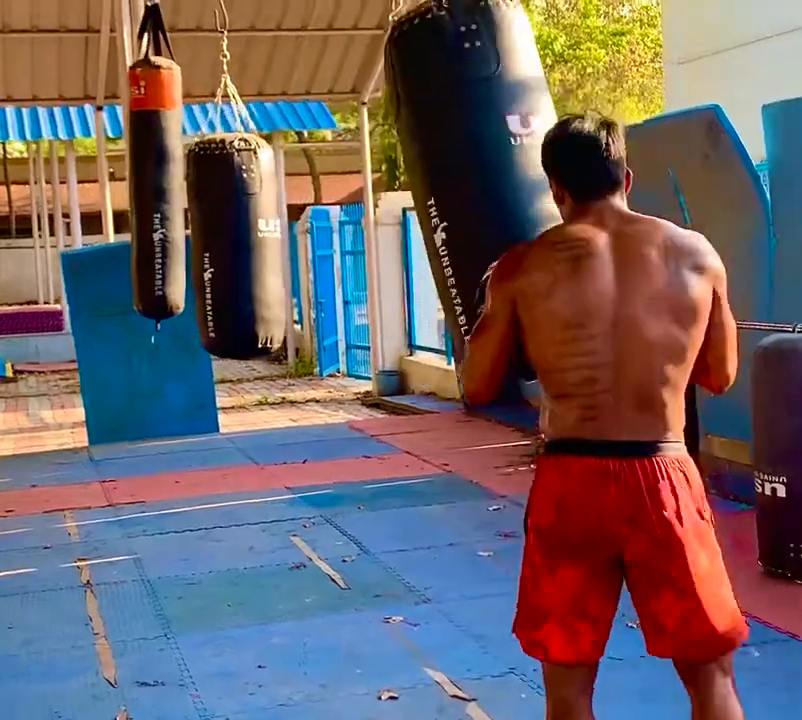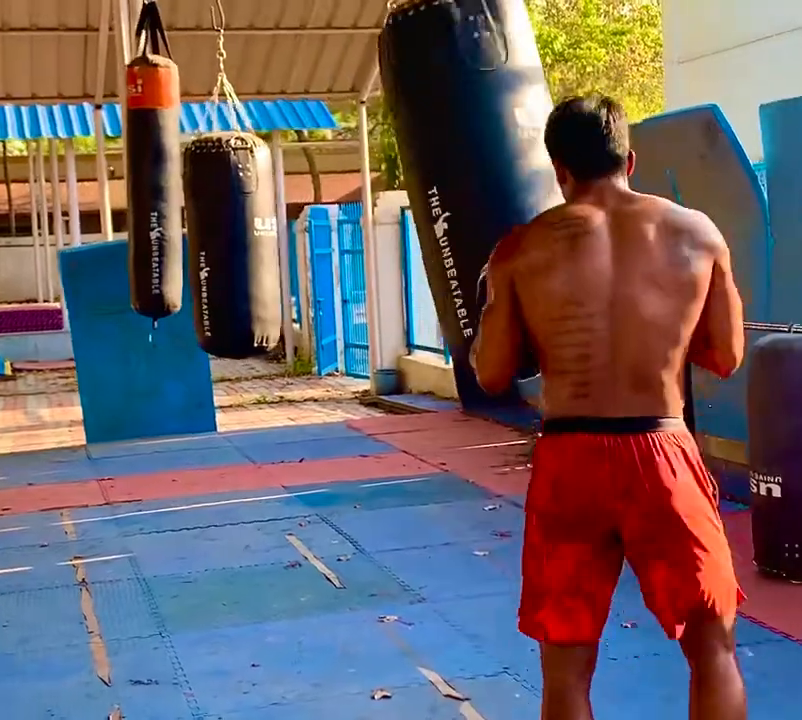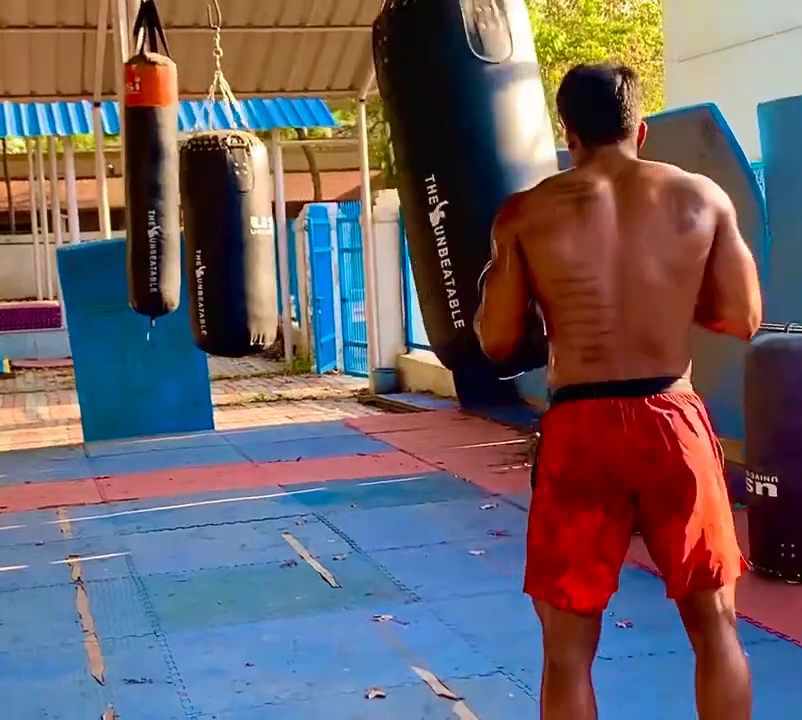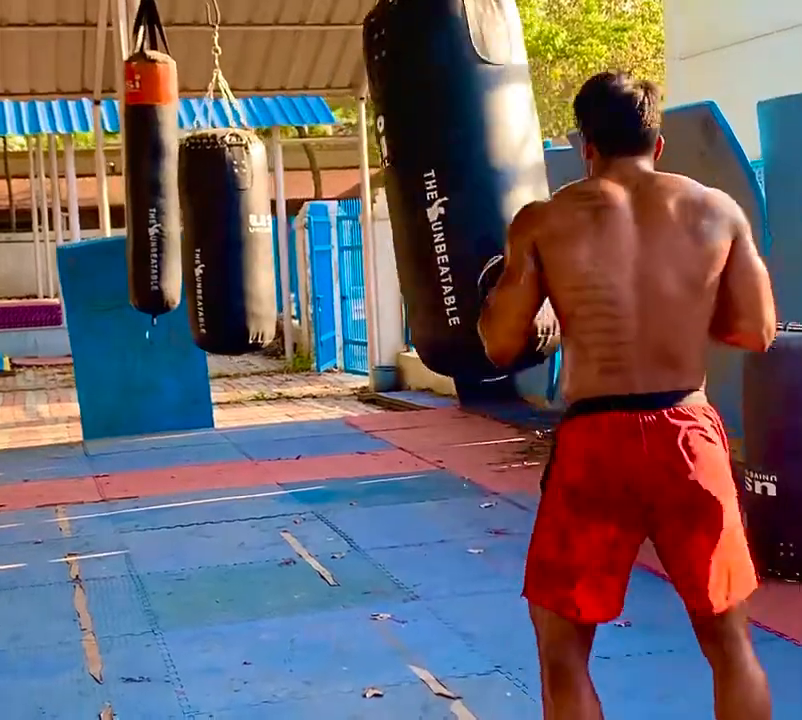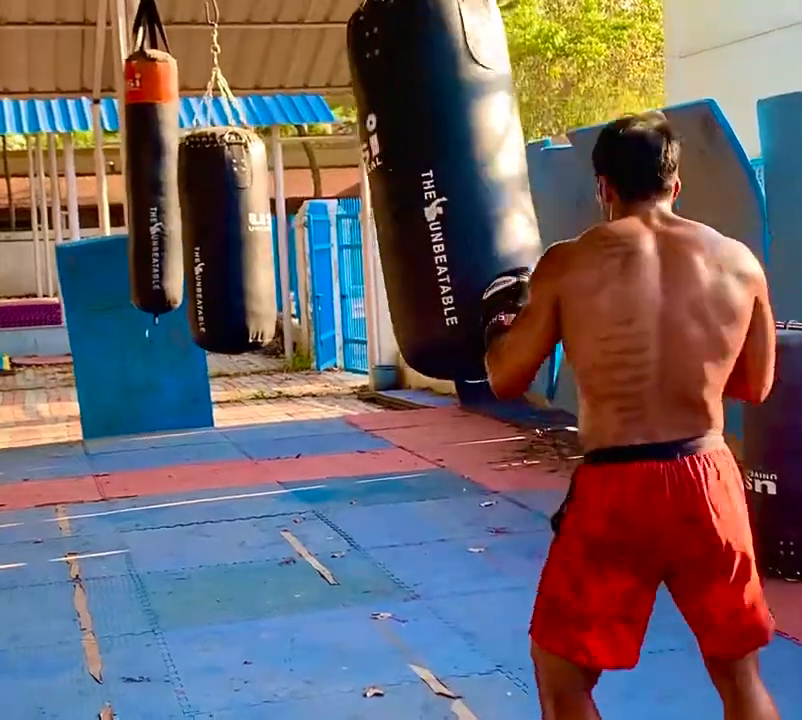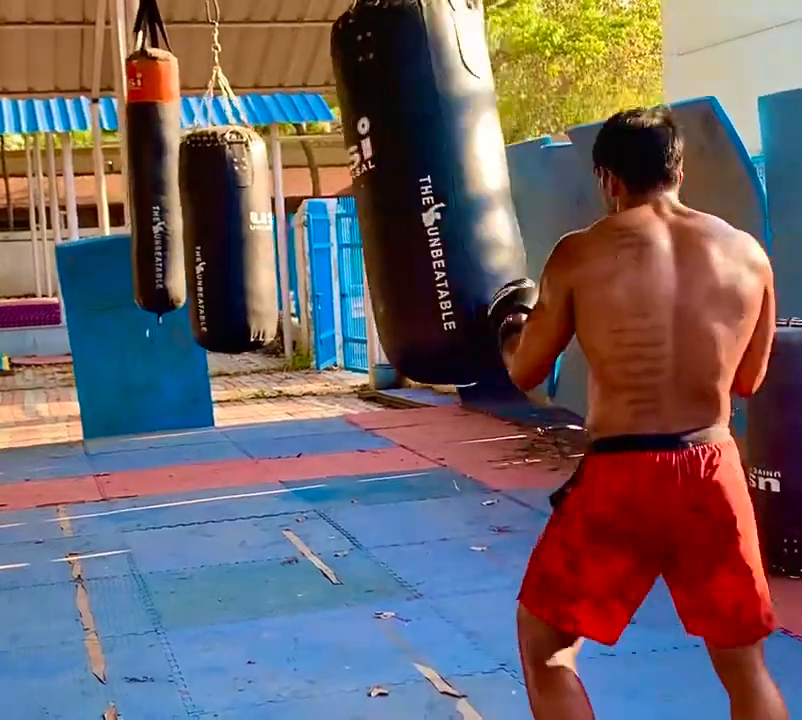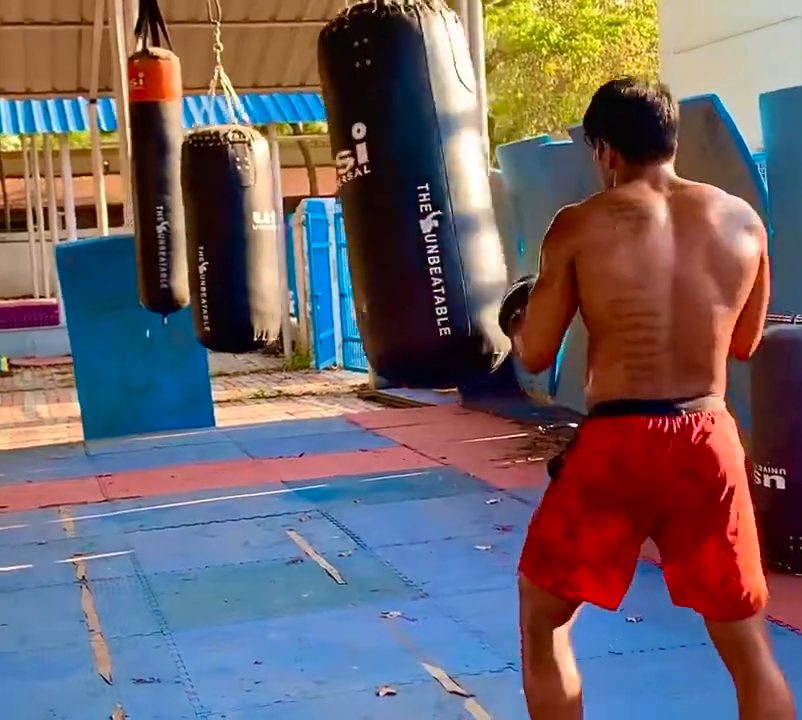
dt=0.1s
person 1, frame 1
left shoulder: (521, 270)
right shoulder: (695, 254)
left elbow: (477, 389)
right elbow: (720, 375)
left wrist: (489, 316)
left hip: (572, 486)
right hip: (662, 480)
right knee: (709, 669)
person 1, frame 2
left shoulder: (522, 249)
right shoulder: (694, 233)
left elbow: (491, 375)
right elbow: (727, 355)
left hip: (569, 462)
right hip: (662, 458)
right knee: (712, 646)
person 1, frame 3
left shoulder: (524, 213)
right shoulder: (702, 197)
left elbow: (496, 341)
right elbow: (743, 319)
left wrist: (520, 279)
left hip: (582, 430)
right hip: (674, 422)
left knee: (568, 645)
right knee: (712, 620)
person 1, frame 4
left shoulder: (542, 224)
right shoulder: (718, 212)
left elbow: (501, 348)
right elbow: (757, 335)
left wrist: (497, 292)
left hip: (595, 444)
right hip: (689, 439)
left knee: (563, 646)
right knee: (728, 640)
person 1, frame 5
left shoulder: (565, 266)
right shoulder: (740, 262)
left elbow: (507, 379)
right elbow: (756, 386)
left wrist: (498, 325)
left hip: (613, 489)
right hip: (705, 483)
person 1, frame 6
left shoulder: (580, 254)
right shoulder: (748, 253)
left elbow: (525, 373)
right elbow: (747, 378)
left wrist: (515, 333)
left hip: (620, 476)
right hip: (711, 473)
left knee: (541, 646)
right knee: (745, 668)
person 1, frame 7
left shoulder: (578, 225)
right shoulder: (743, 220)
left elbow: (536, 355)
right elbow: (744, 343)
left wrist: (521, 319)
left hip: (614, 447)
right hip: (707, 444)
left knee: (541, 620)
right knee: (747, 647)
